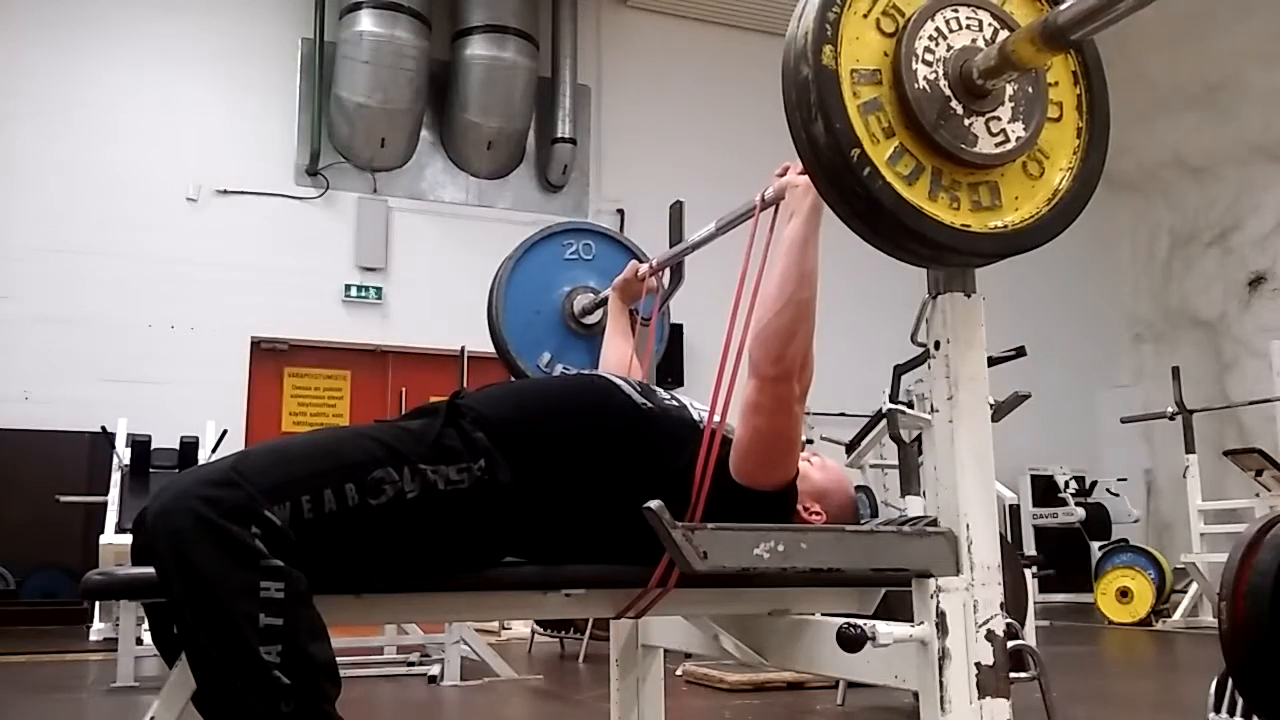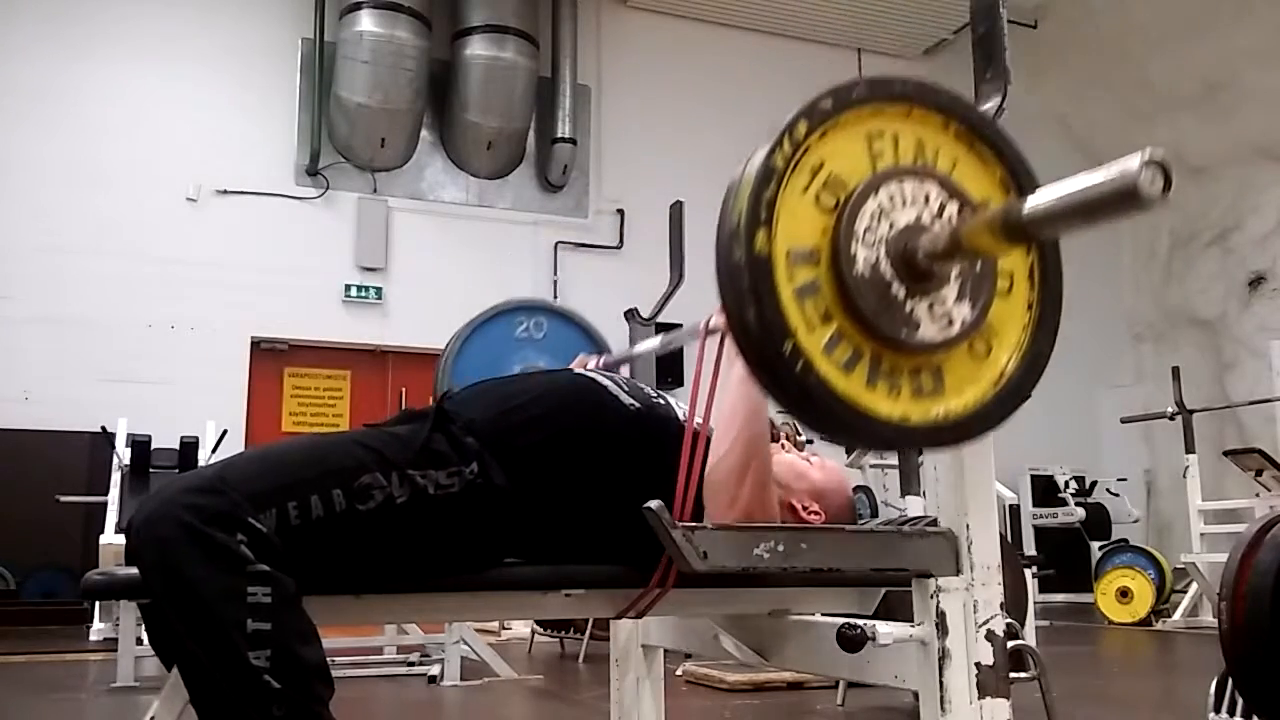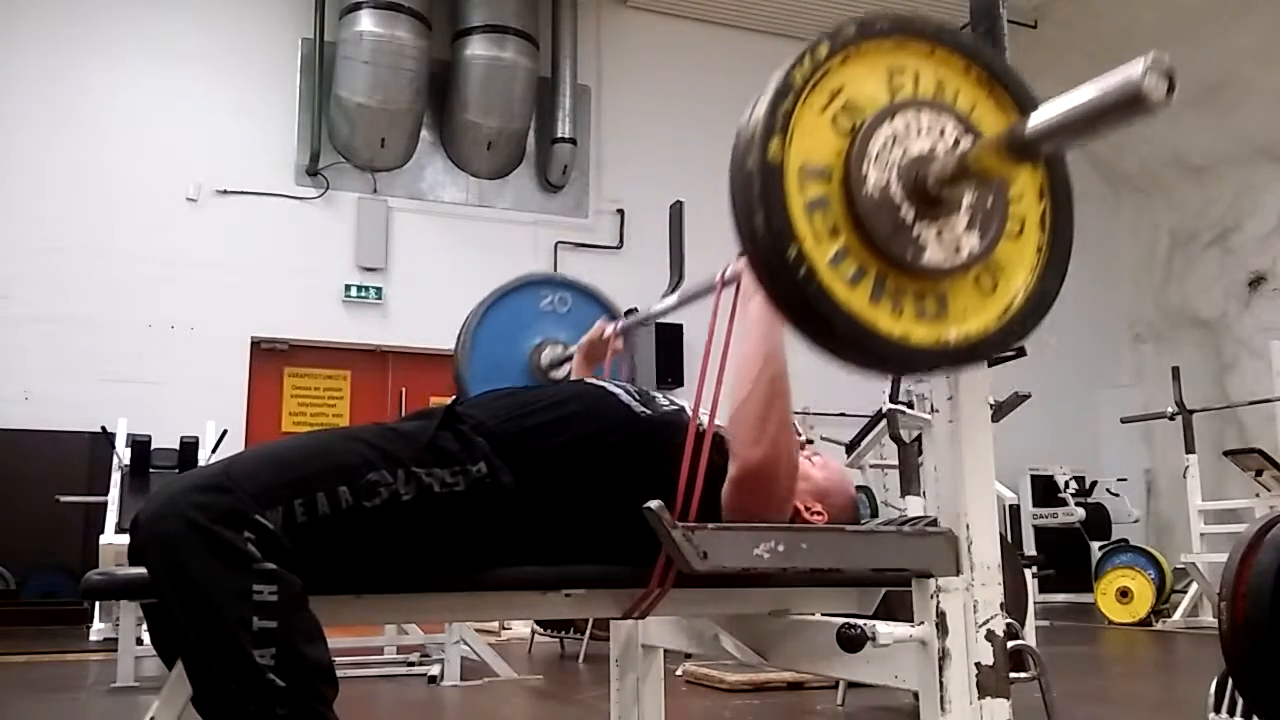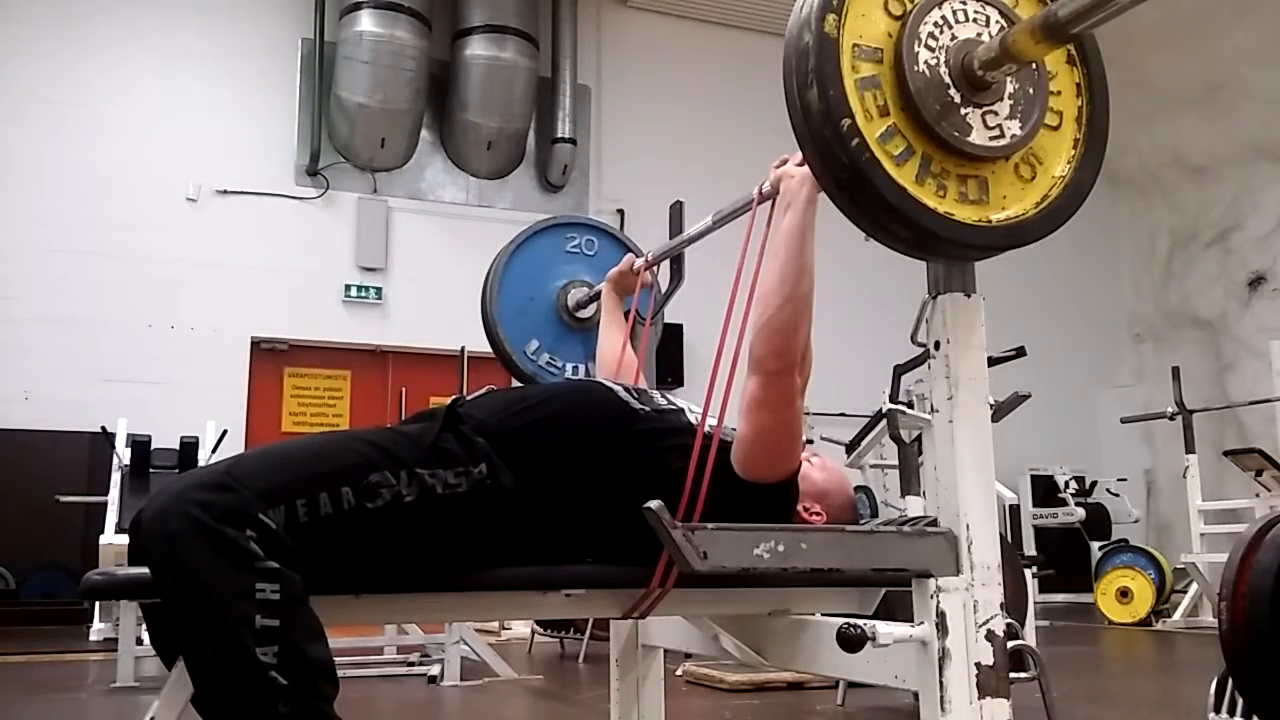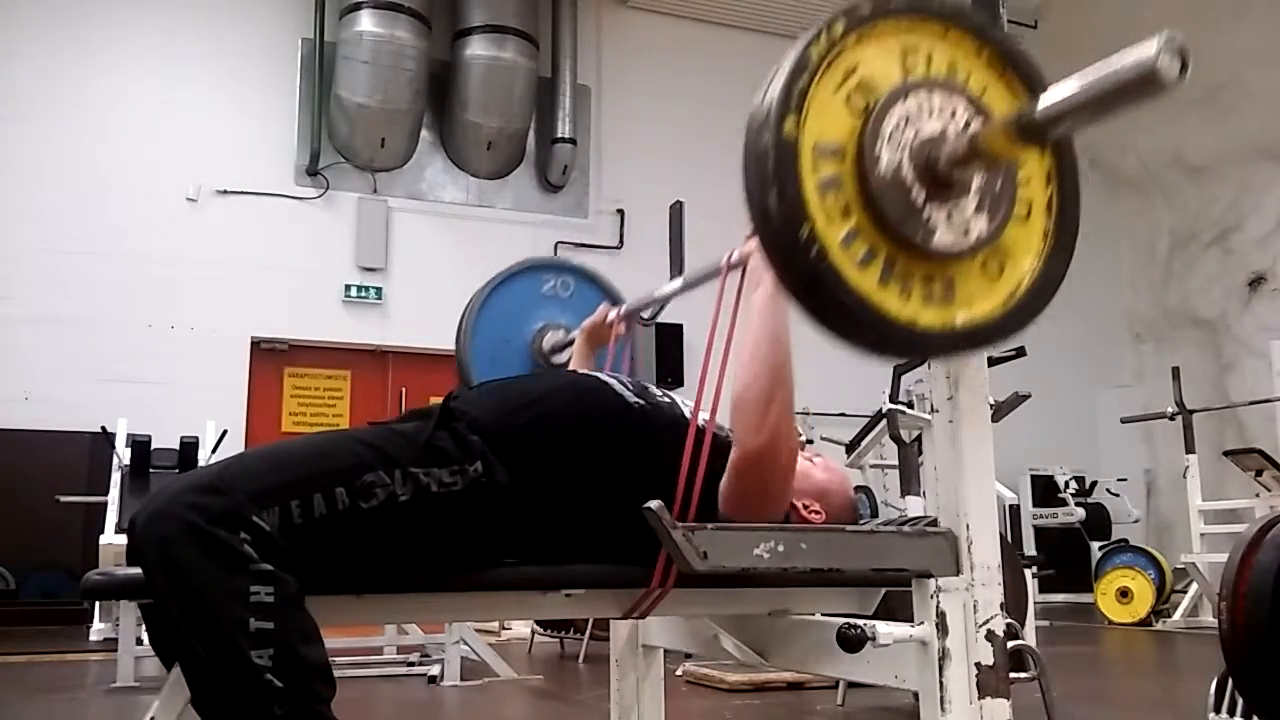
dt=1s
person 1, frame 1
left shoulder: (749, 498)
right shoulder: (696, 459)
left elbow: (777, 371)
right elbow: (618, 404)
left wrist: (802, 208)
right wrist: (620, 305)
left knee: (208, 512)
right knee: (182, 518)
person 1, frame 2
left shoulder: (755, 506)
right shoulder: (687, 467)
left elbow: (734, 512)
right wrist: (580, 385)
left knee: (198, 522)
right knee: (175, 525)
person 1, frame 3
left shoulder: (756, 502)
right shoulder: (685, 462)
left elbow: (755, 454)
left wrist: (764, 288)
right wrist: (585, 366)
left knee: (205, 519)
right knee: (181, 522)
person 1, frame 4
left shoulder: (747, 496)
right shoulder: (698, 459)
left elbow: (777, 368)
right elbow: (618, 405)
left wrist: (797, 199)
right wrist: (613, 300)
left knee: (203, 516)
right knee: (176, 521)
person 1, frame 5
left shoulder: (749, 505)
right shoulder: (689, 461)
left elbow: (759, 438)
left wrist: (768, 274)
right wrist: (585, 347)
left knee: (197, 521)
right knee: (175, 525)
